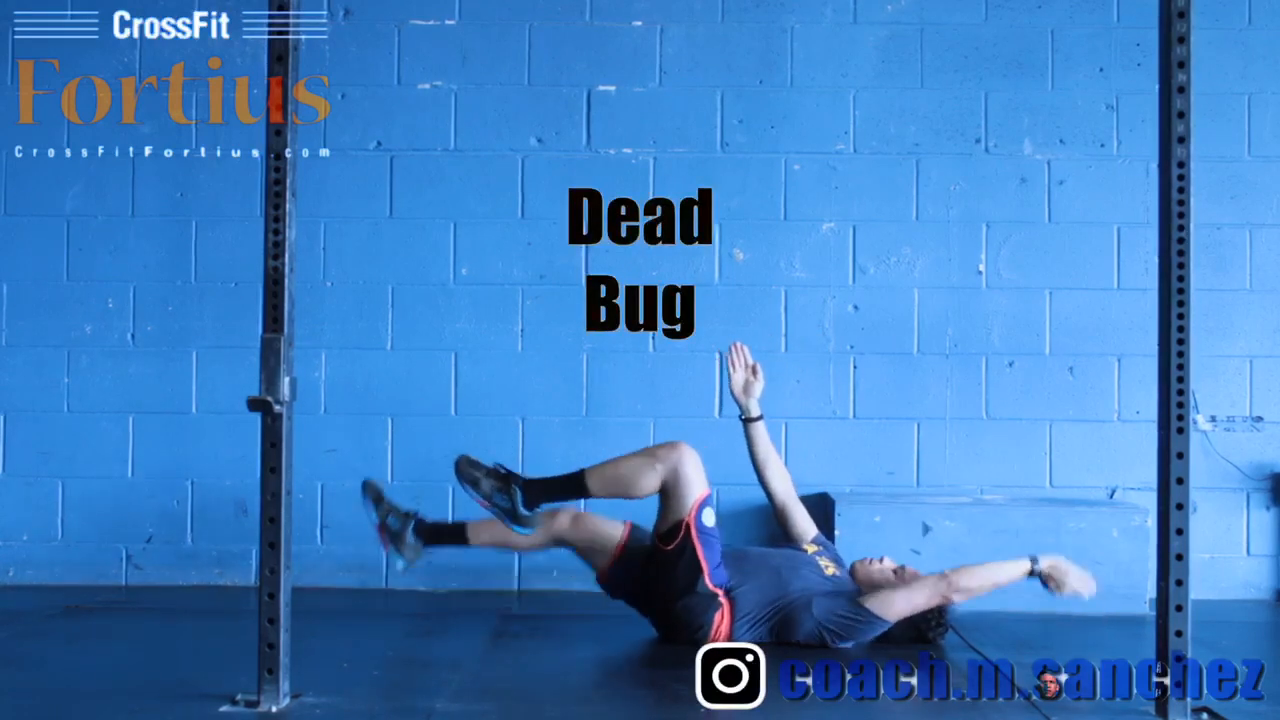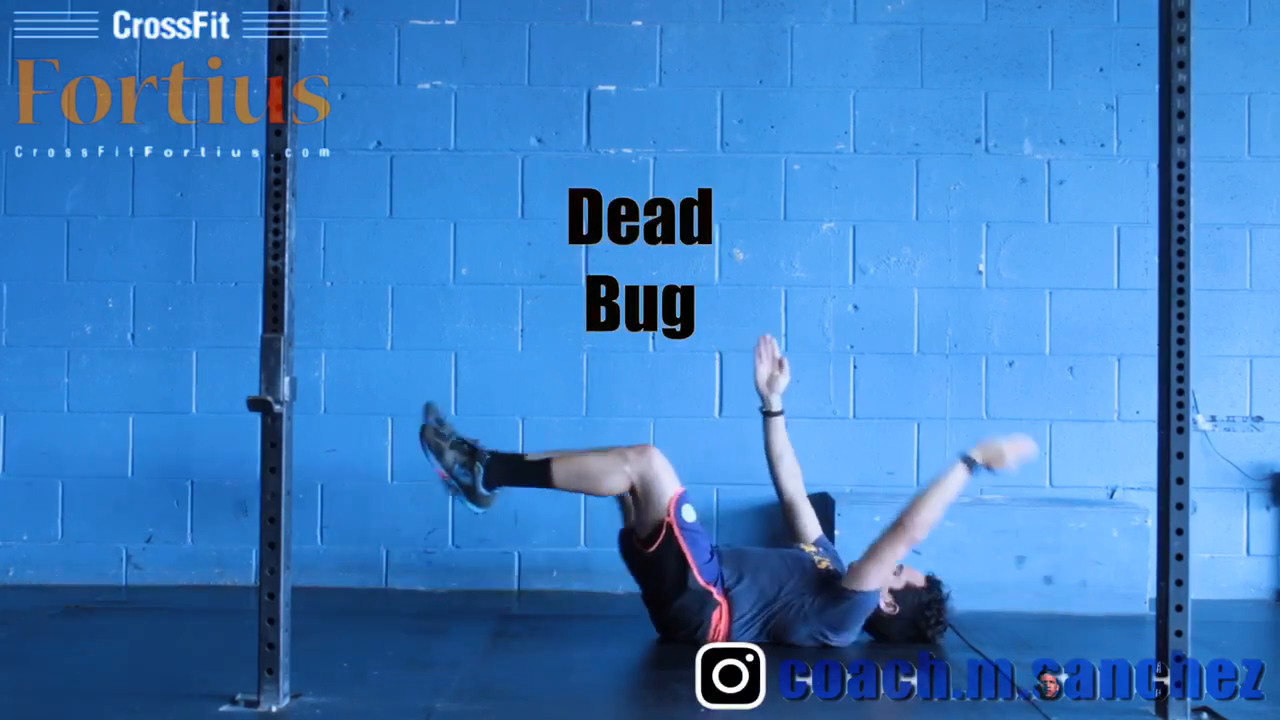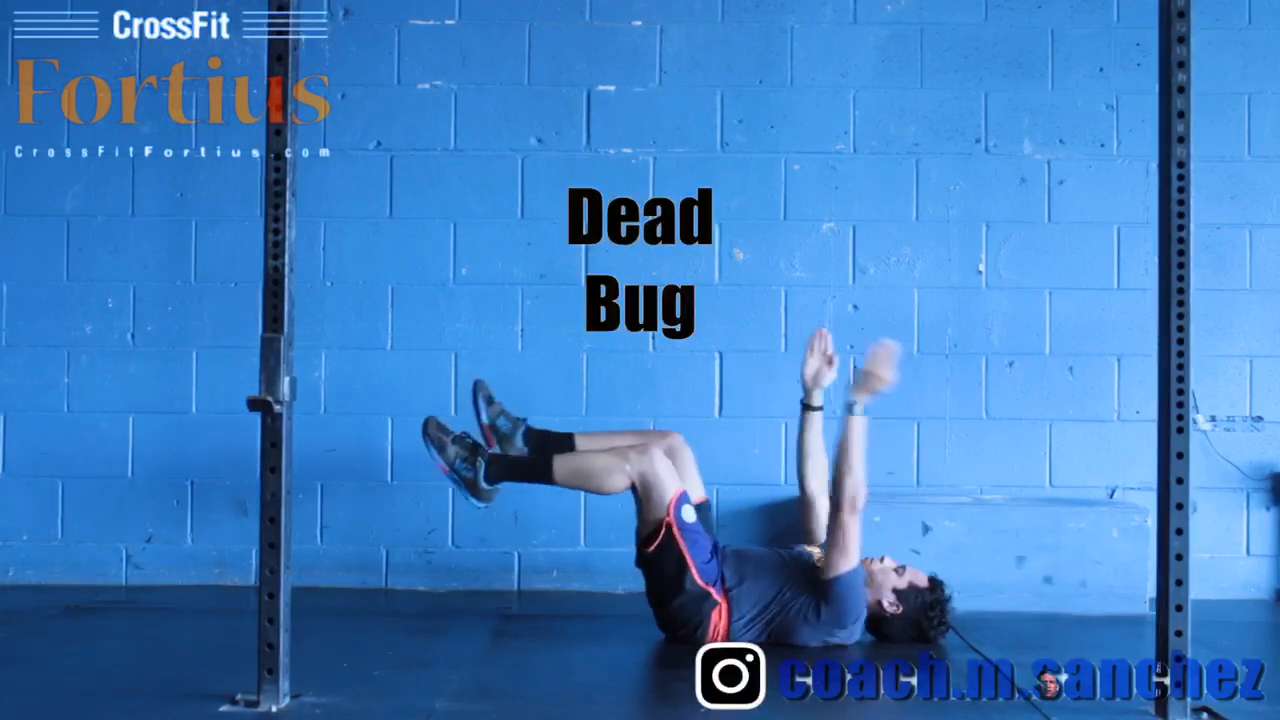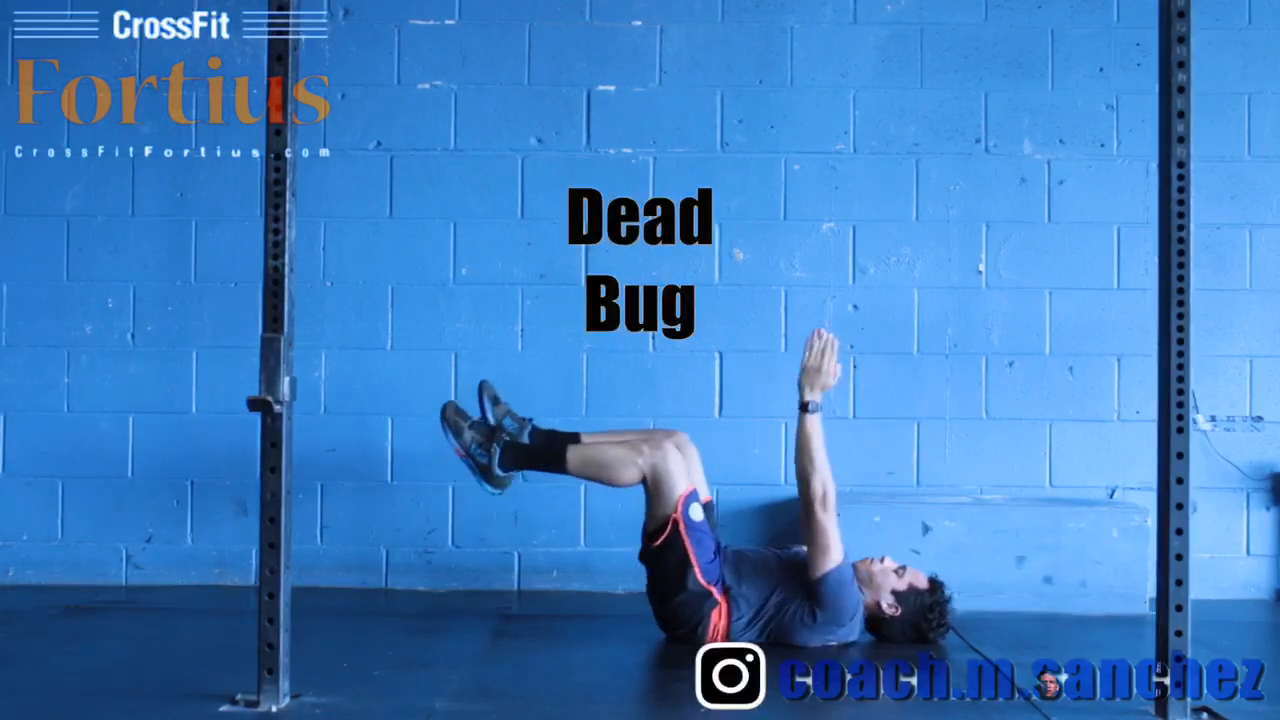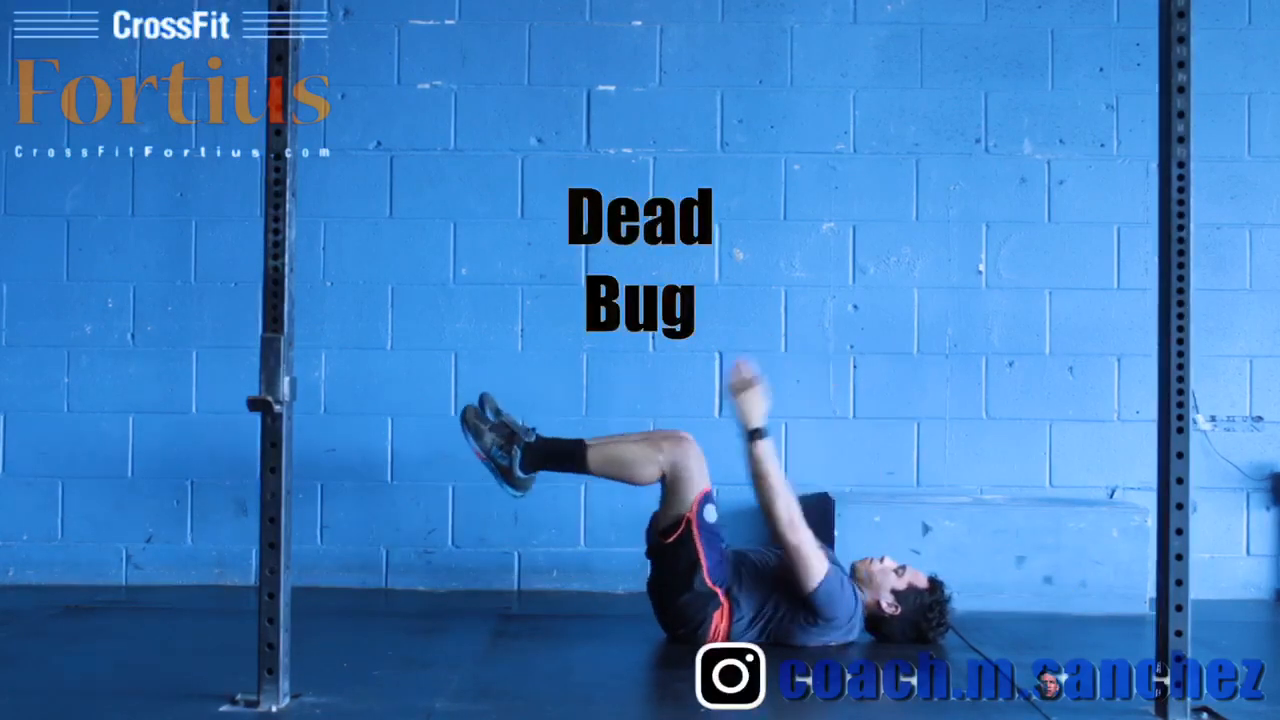
dt=0.3s
person 1, frame 1
left shoulder: (857, 616)
right shoulder: (828, 562)
left elbow: (946, 586)
right elbow: (780, 487)
left wrist: (1037, 565)
right wrist: (751, 407)
left hip: (702, 605)
right hip: (682, 591)
left knee: (680, 458)
right knee: (567, 524)
left ankle: (531, 493)
right ankle: (421, 534)
person 1, frame 2
left shoulder: (851, 611)
right shoulder: (830, 563)
left elbow: (902, 535)
right elbow: (790, 486)
left wrist: (971, 462)
right wrist: (771, 402)
left hip: (701, 603)
right hip: (695, 587)
left knee: (644, 461)
right knee: (633, 461)
left ankle: (486, 476)
right ankle: (485, 468)
person 1, frame 3
left shoulder: (844, 610)
right shoulder: (828, 568)
left elbow: (850, 508)
right elbow: (816, 490)
left wrist: (859, 402)
right wrist: (813, 396)
left hip: (701, 604)
right hip: (707, 579)
left knee: (646, 461)
right knee: (670, 444)
left ankle: (488, 471)
right ankle: (524, 441)
person 1, frame 4
left shoulder: (840, 606)
right shoulder: (839, 583)
left elbow: (821, 505)
right elbow: (813, 500)
left wrist: (811, 400)
right wrist: (811, 396)
left hip: (700, 605)
right hip: (709, 579)
left knee: (661, 451)
right knee: (675, 444)
left ankle: (503, 458)
right ankle: (525, 437)
person 1, frame 5
left shoulder: (838, 608)
right shoulder: (838, 582)
left elbow: (790, 527)
right elbow: (792, 526)
left wrist: (757, 427)
right wrist: (756, 426)
left hip: (702, 606)
right hip: (706, 593)
left knee: (681, 450)
right knee: (676, 449)
left ankle: (526, 460)
right ankle: (531, 448)
